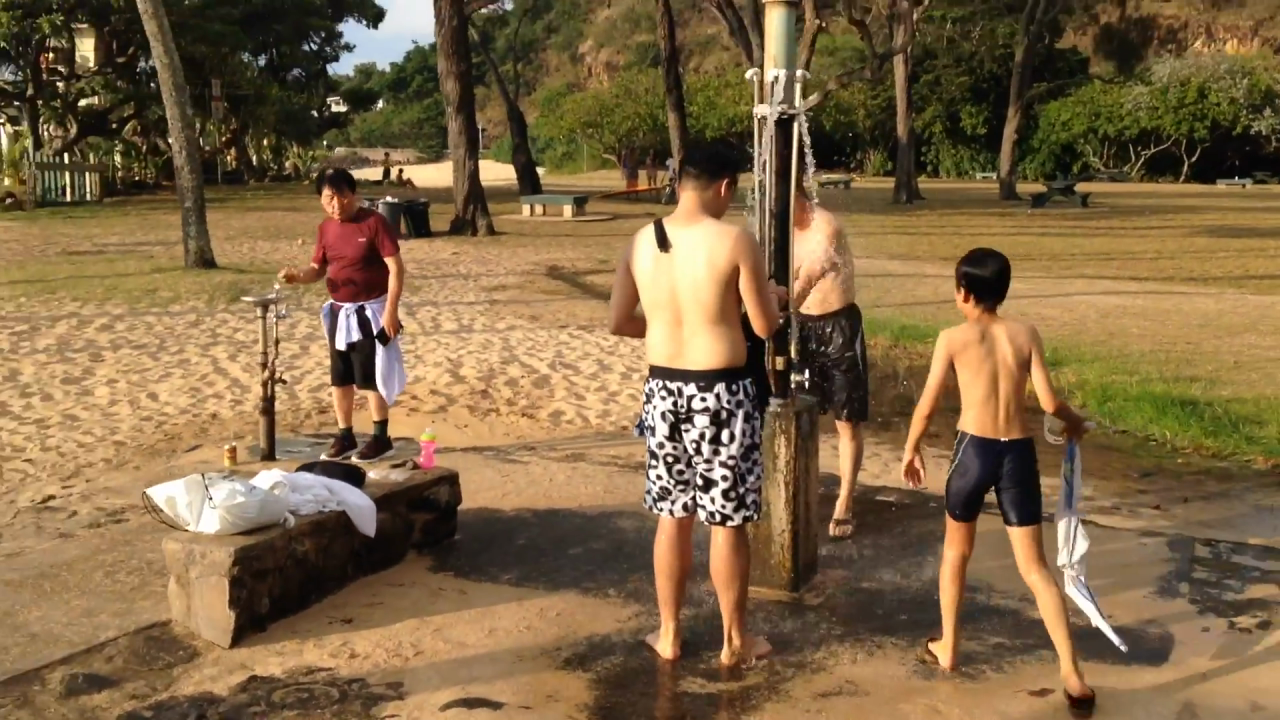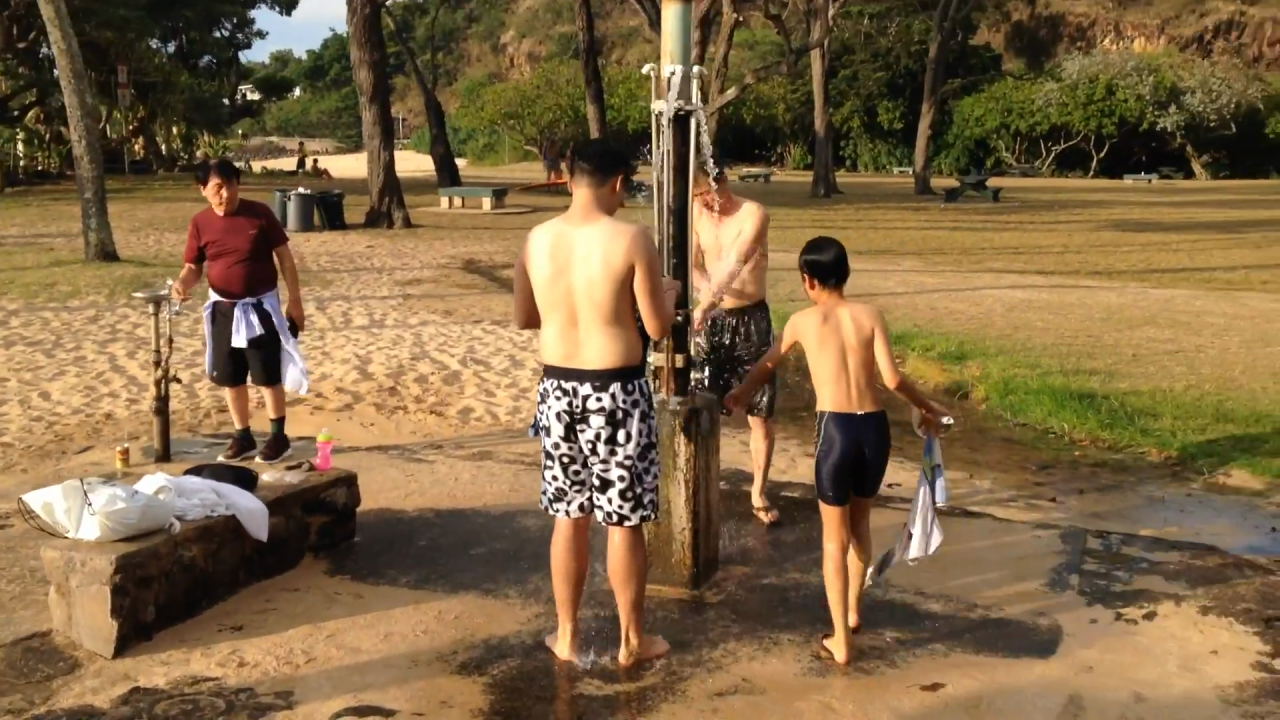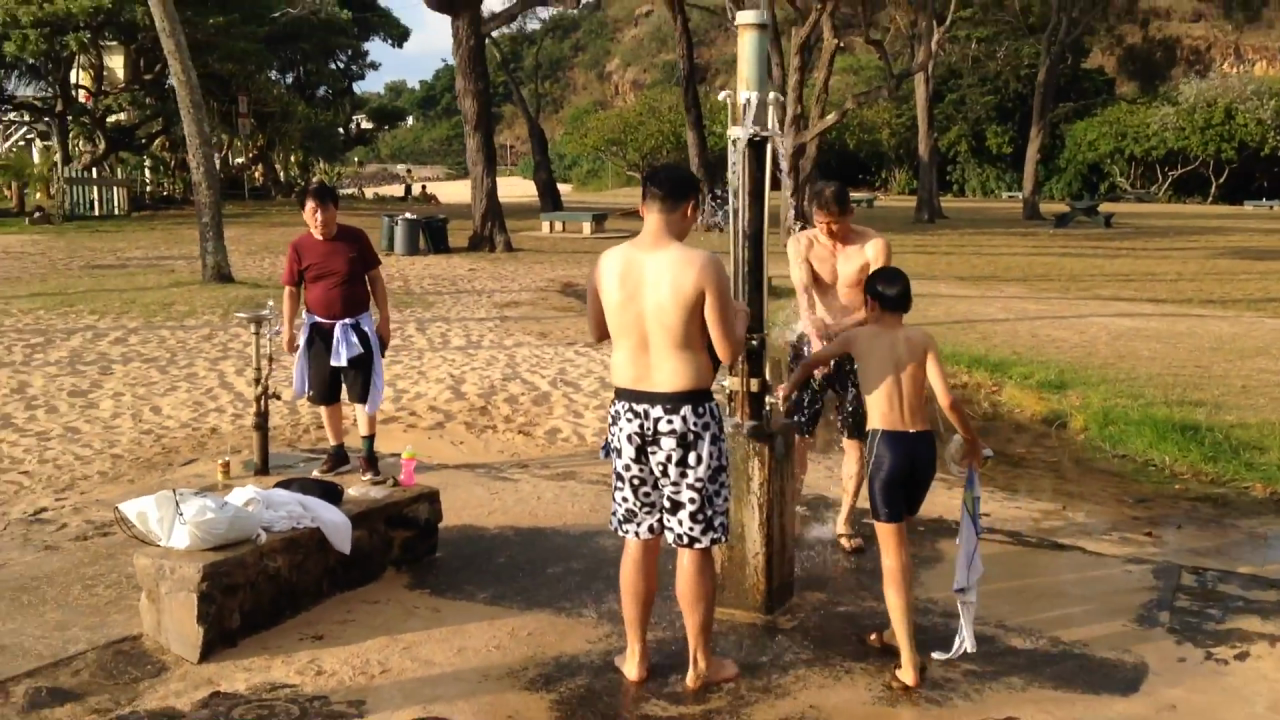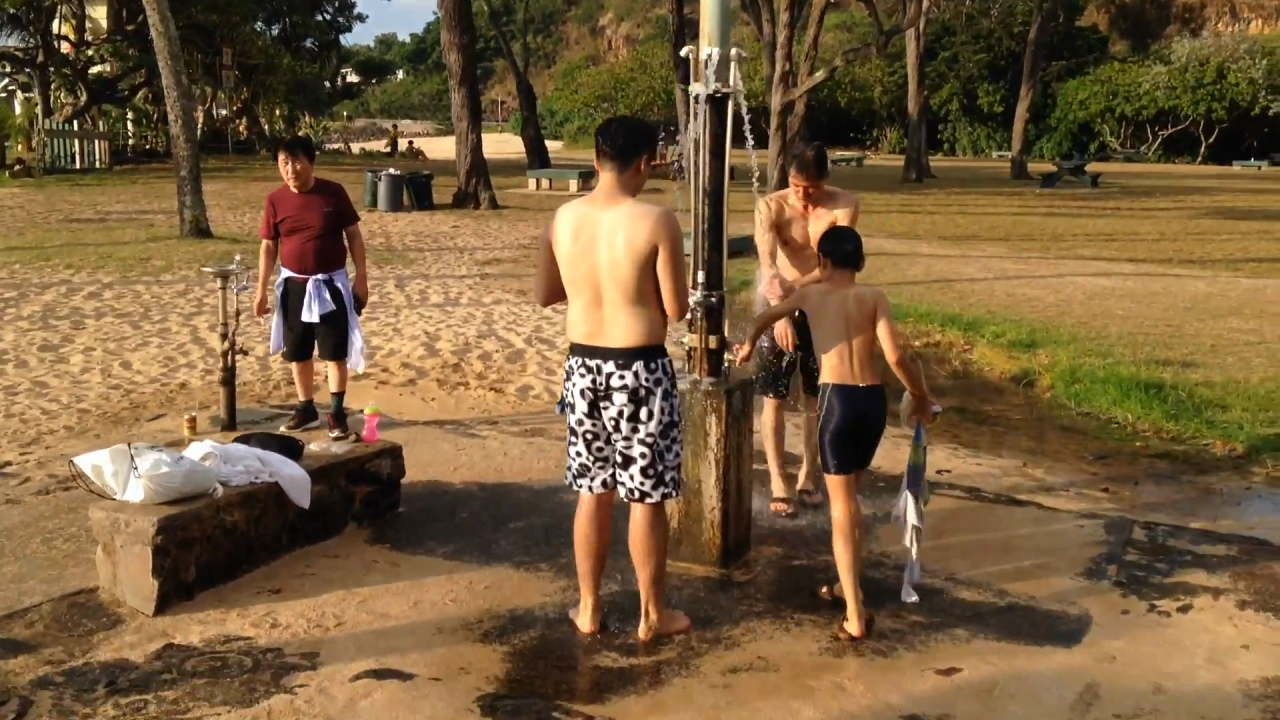
dt=0.4s
person 1, frame 1
left shoulder: (641, 241)
right shoulder: (736, 240)
left elbow: (618, 322)
right elbow: (765, 327)
right wrist: (773, 296)
left hip: (664, 389)
right hip: (721, 391)
left knee: (673, 515)
right knee: (728, 521)
left ankle: (669, 633)
right ankle: (735, 640)
person 1, frame 2
left shoulder: (536, 239)
right shoulder: (631, 239)
left elbow: (525, 319)
right elbow: (658, 328)
right wrist: (669, 293)
left hip: (558, 389)
right hip: (616, 391)
left knee: (569, 516)
right knee: (624, 521)
left ankle: (566, 634)
right ankle: (633, 640)
person 1, frame 3
left shoulder: (608, 262)
right shoulder: (702, 265)
right elbow: (727, 354)
right wrist: (739, 321)
left hip: (629, 411)
right hip: (686, 414)
left knee: (639, 536)
right knee: (693, 542)
left ankle: (635, 655)
right ankle: (700, 662)
person 1, frame 4
left shoulder: (563, 218)
right shoulder: (656, 221)
left elbow: (546, 295)
right elbow: (676, 309)
left hip: (583, 366)
right hip: (640, 369)
left knee: (592, 491)
right knee: (646, 497)
left ankle: (589, 608)
right ankle: (653, 614)
person 2, frame 1
left shoulder: (952, 338)
right shoulder: (1026, 333)
left elbow: (927, 405)
right elbow: (1050, 402)
left wrist: (911, 450)
right wrist: (1075, 423)
left hip: (974, 451)
right hip: (1019, 453)
left knee: (956, 549)
right knee: (1035, 566)
left ankle: (946, 648)
right ankle: (1073, 675)
person 2, frame 2
left shoulder: (803, 320)
right shoulder: (870, 314)
left elbow: (764, 367)
right elbow: (893, 379)
left wrist: (740, 395)
right wrist: (928, 408)
left hip: (835, 427)
right hip: (874, 426)
left knee: (835, 537)
right knee: (858, 524)
left ankle: (840, 641)
right ankle: (852, 611)
person 2, frame 3
left shoulder: (858, 336)
right shoulder: (922, 338)
left elbow: (809, 363)
right elbow: (947, 400)
left wrist: (788, 389)
right wrist: (972, 440)
left hip: (886, 445)
right hip: (923, 446)
left knee: (892, 557)
right knee: (898, 544)
left ankle: (909, 665)
right ankle: (898, 631)
person 2, frame 4
left shoulder: (811, 293)
right shoulder: (875, 296)
left elbow: (764, 319)
right elbow: (895, 356)
left wrist: (749, 347)
right wrist: (921, 395)
left hip: (836, 400)
right hip: (873, 400)
left knee: (841, 509)
right knee: (850, 496)
left ankle: (855, 616)
right ankle: (847, 587)
person 3, frame 1
left shoulder: (826, 227)
left elbow: (804, 285)
right elbow: (790, 279)
left hip: (840, 327)
right hip: (804, 325)
left knee: (848, 424)
left ankle: (844, 505)
person 3, frame 2
left shoulder: (753, 214)
right shoulder: (695, 215)
left elbow: (733, 266)
right elbow: (693, 263)
left wrist: (703, 308)
right wrist: (704, 303)
left hip: (751, 321)
right hip: (713, 321)
left knee: (761, 417)
left ankle: (759, 494)
person 3, frame 3
left shoulder: (875, 246)
right shoulder: (801, 243)
right elbow: (803, 293)
left wrist: (836, 327)
right wrist: (815, 339)
right hip: (811, 345)
left knee: (857, 442)
right knee: (796, 438)
left ankle: (844, 521)
person 3, frame 4
left shoulder: (845, 205)
right shoulder: (770, 206)
right elbow: (767, 261)
left wrist: (793, 281)
right wrist: (780, 314)
right hip: (781, 304)
left knee: (817, 399)
right knee: (774, 400)
left ankle: (807, 478)
right ankle: (778, 483)
person 4, frame 1
left shoulder: (374, 222)
right shoulder: (326, 228)
left elbow: (395, 267)
right elbow: (318, 269)
left wrist: (391, 310)
right wrist: (296, 275)
left hip: (369, 312)
right hip: (339, 312)
left knee: (371, 378)
right knee: (340, 378)
left ankle: (381, 439)
right ankle: (345, 436)
person 4, frame 2
left shoulder: (260, 214)
right shoulder: (200, 223)
left elbow: (284, 256)
right elbow: (193, 267)
left wrist: (295, 299)
right wrist: (182, 284)
left hip: (260, 306)
right hip: (223, 309)
left knee: (268, 375)
right knee: (229, 377)
left ankle: (278, 437)
right ankle: (243, 437)
person 4, frame 3
left shoulder: (356, 238)
right shoulder: (299, 247)
left elbow: (375, 279)
right elbow: (292, 292)
left wrist: (384, 319)
right wrist: (289, 329)
left hip: (357, 327)
right hip: (320, 329)
left knee: (363, 394)
right knee: (325, 396)
left ankle: (368, 455)
right ankle: (337, 453)
person 4, frame 4
left shoulder: (333, 193)
right shoulder: (275, 200)
left elbow: (354, 235)
right elbow: (269, 246)
left wrist: (361, 278)
right wrist: (261, 289)
left hip: (331, 283)
right hip: (293, 285)
left knee: (336, 351)
right knee: (297, 352)
left ankle: (337, 412)
right ankle: (306, 409)
